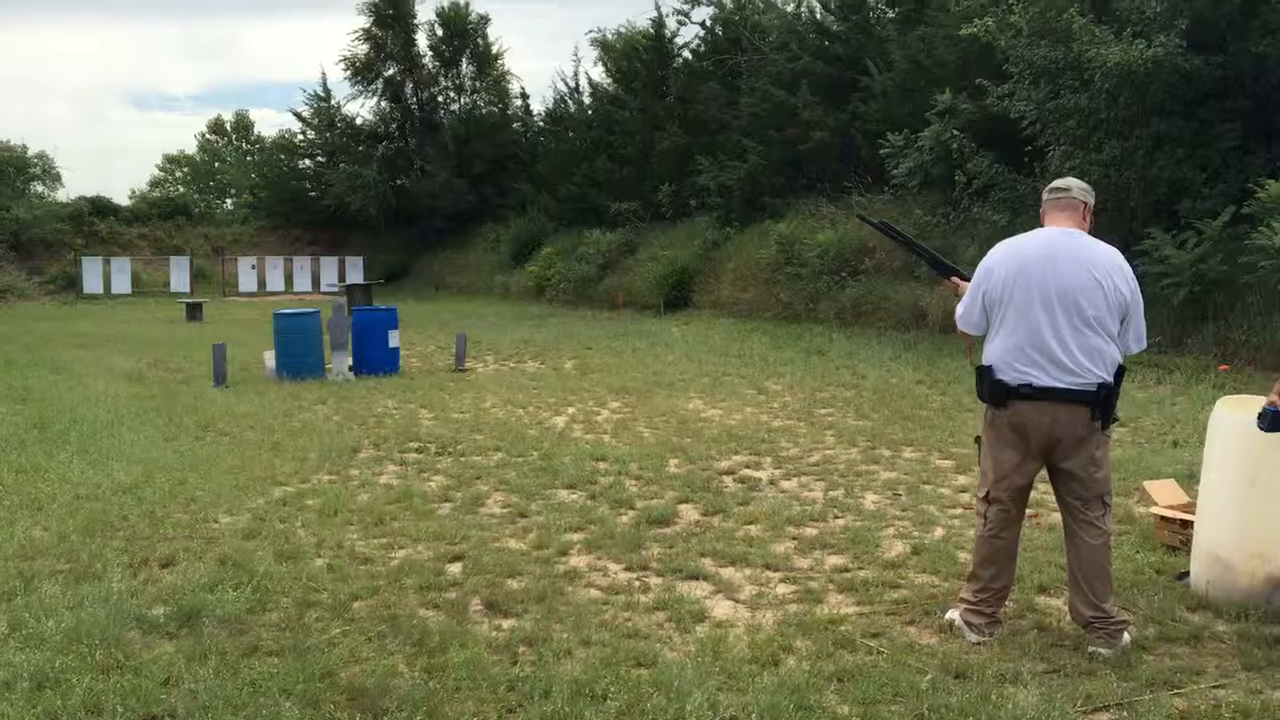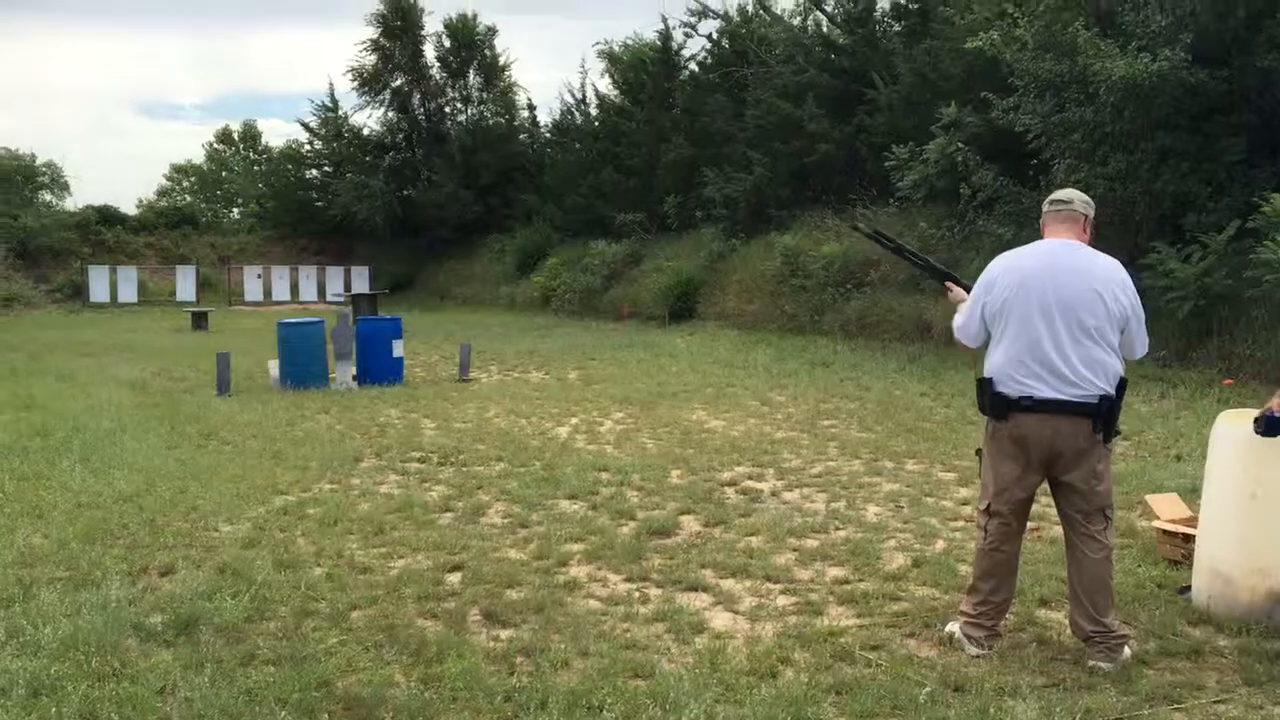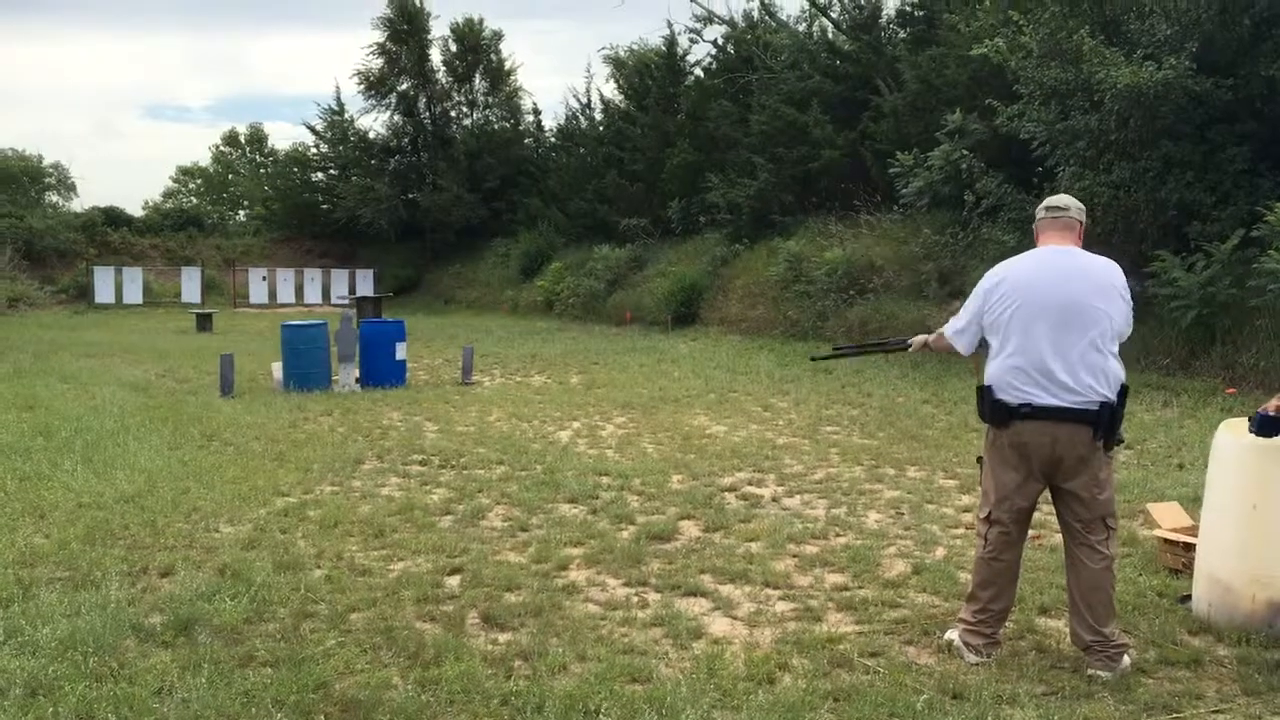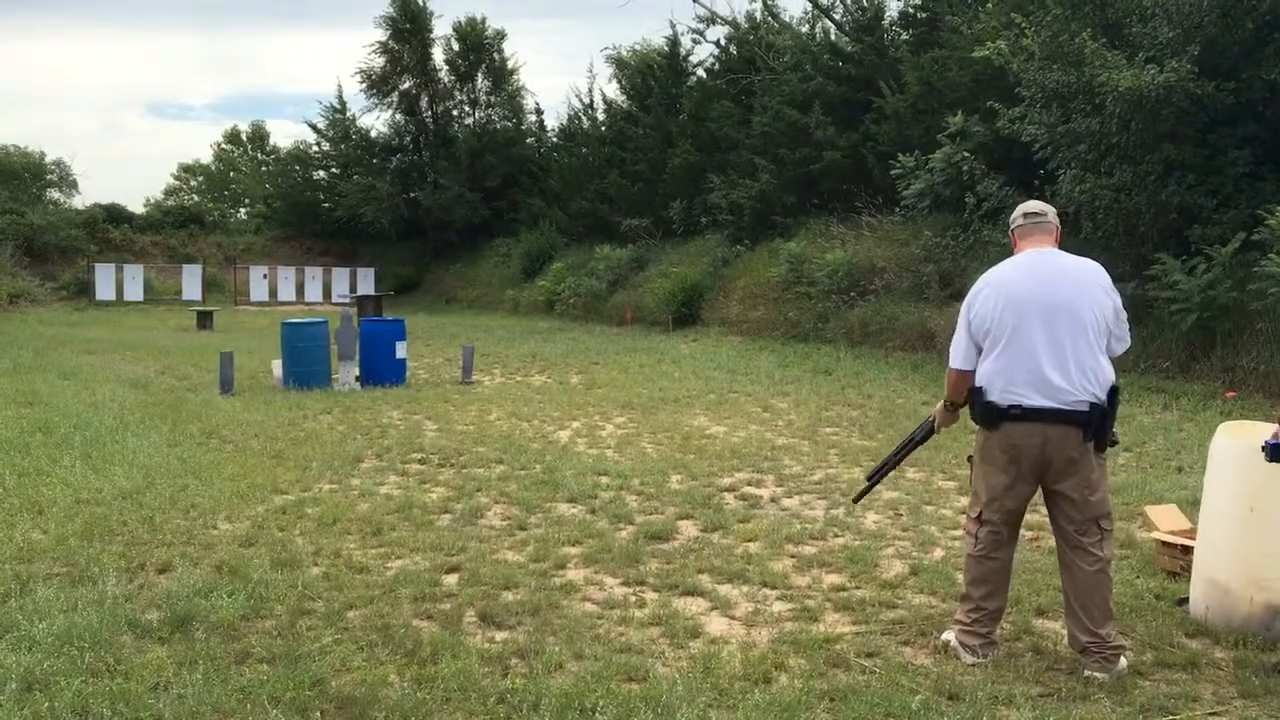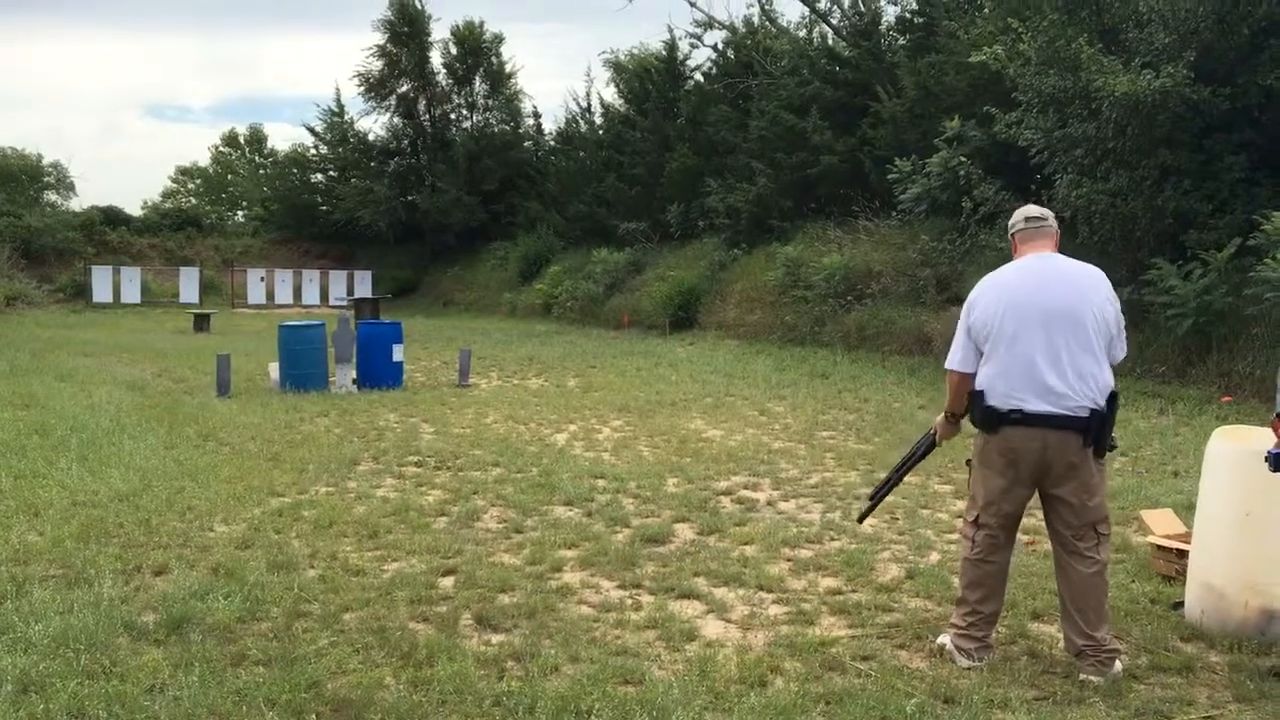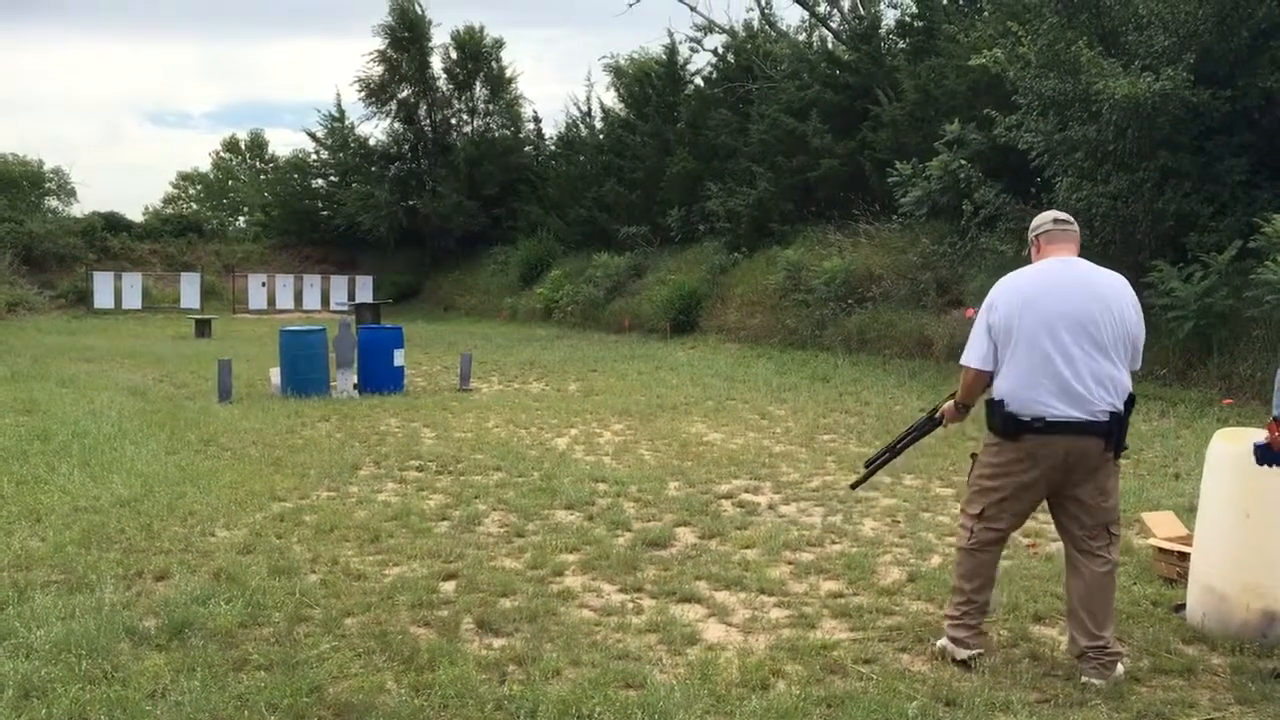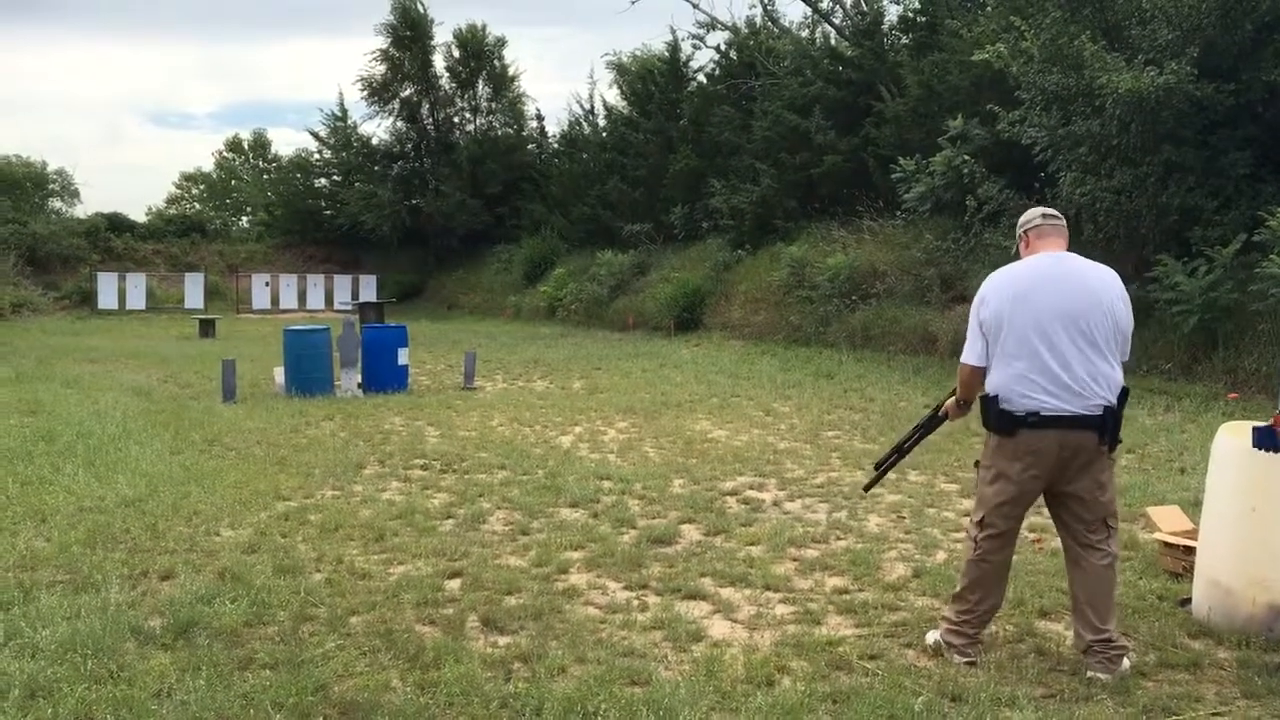
dt=0.3s
person 1, frame 1
left shoulder: (1004, 254)
right shoulder: (1112, 262)
left elbow: (968, 325)
right elbow: (1131, 343)
left wrist: (967, 294)
left hip: (1012, 407)
right hip: (1083, 411)
left knee: (997, 512)
right knee: (1089, 519)
left ankle: (979, 615)
right ankle: (1103, 627)
person 1, frame 2
left shoulder: (1005, 266)
right shoulder: (1112, 273)
left elbow: (968, 337)
right elbow: (1134, 349)
left wrist: (963, 303)
left hip: (1015, 419)
right hip: (1085, 423)
left knee: (998, 525)
right knee: (1091, 532)
left ankle: (979, 628)
right ankle: (1103, 642)
person 1, frame 3
left shoulder: (1004, 275)
right shoulder: (1110, 274)
left elbow: (959, 341)
left wrist: (928, 341)
left hip: (1015, 427)
right hip: (1086, 428)
left knee: (999, 533)
right knee: (1092, 539)
left ankle: (978, 636)
right ankle: (1102, 650)
person 1, frame 4
left shoulder: (990, 282)
right shoulder: (1094, 275)
left elbow: (962, 367)
right elbow: (1117, 345)
left wrist: (949, 407)
left hip: (1007, 429)
right hip: (1077, 429)
left knee: (990, 533)
right knee: (1087, 541)
left ankle: (974, 637)
right ankle: (1100, 651)
person 1, frame 5
left shoulder: (990, 287)
right shoulder: (1095, 281)
left elbow: (961, 370)
right elbow: (1114, 354)
left wrist: (951, 417)
left hip: (1005, 433)
right hip: (1076, 435)
left knee: (986, 538)
right knee: (1083, 545)
left ankle: (970, 641)
right ankle: (1095, 655)
person 1, frame 6
left shoulder: (1010, 287)
right shoulder: (1117, 287)
left elbow: (976, 368)
right elbow: (1131, 362)
left wrist: (959, 406)
left hip: (1021, 436)
right hip: (1093, 438)
left knee: (981, 530)
right knee: (1094, 548)
left ankle: (963, 634)
right ankle: (1097, 657)
person 1, frame 7
left shoulder: (1000, 283)
right shoulder: (1107, 280)
left elbow: (974, 366)
right elbow: (1119, 354)
left wrist: (962, 401)
left hip: (1018, 432)
right hip: (1089, 432)
left knee: (990, 537)
right knee: (1093, 542)
left ankle: (960, 637)
right ankle: (1102, 652)
